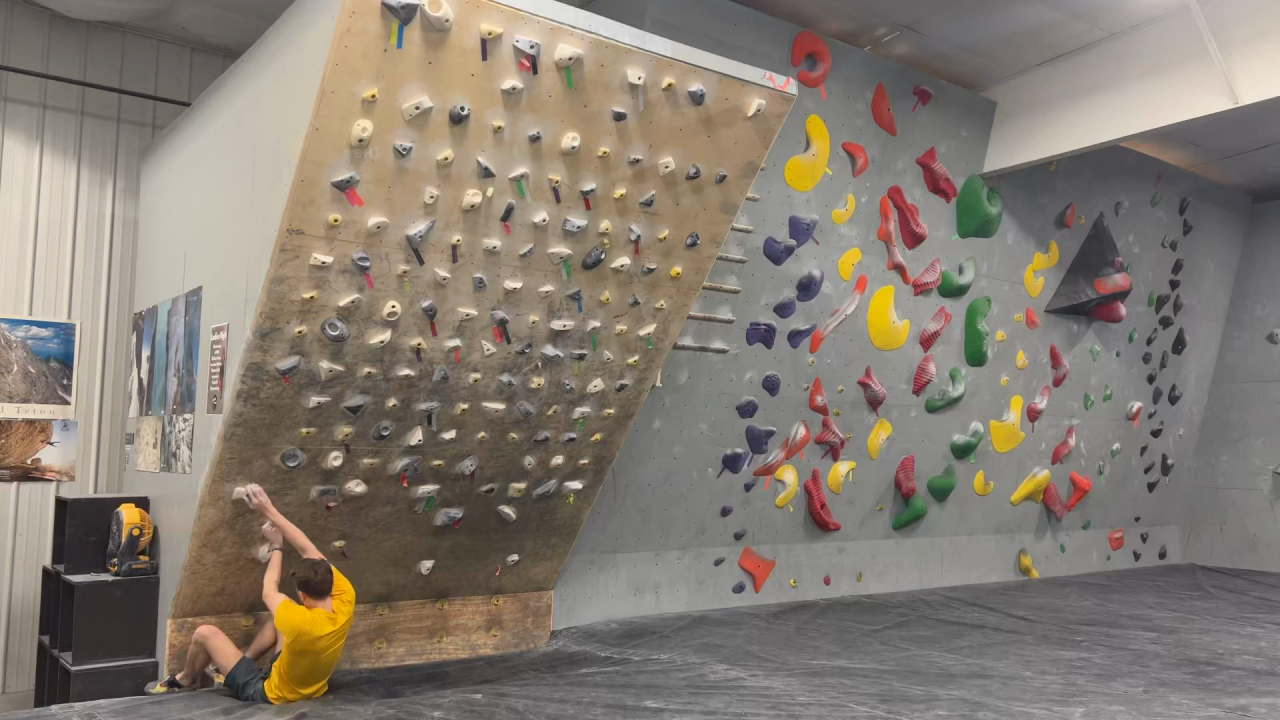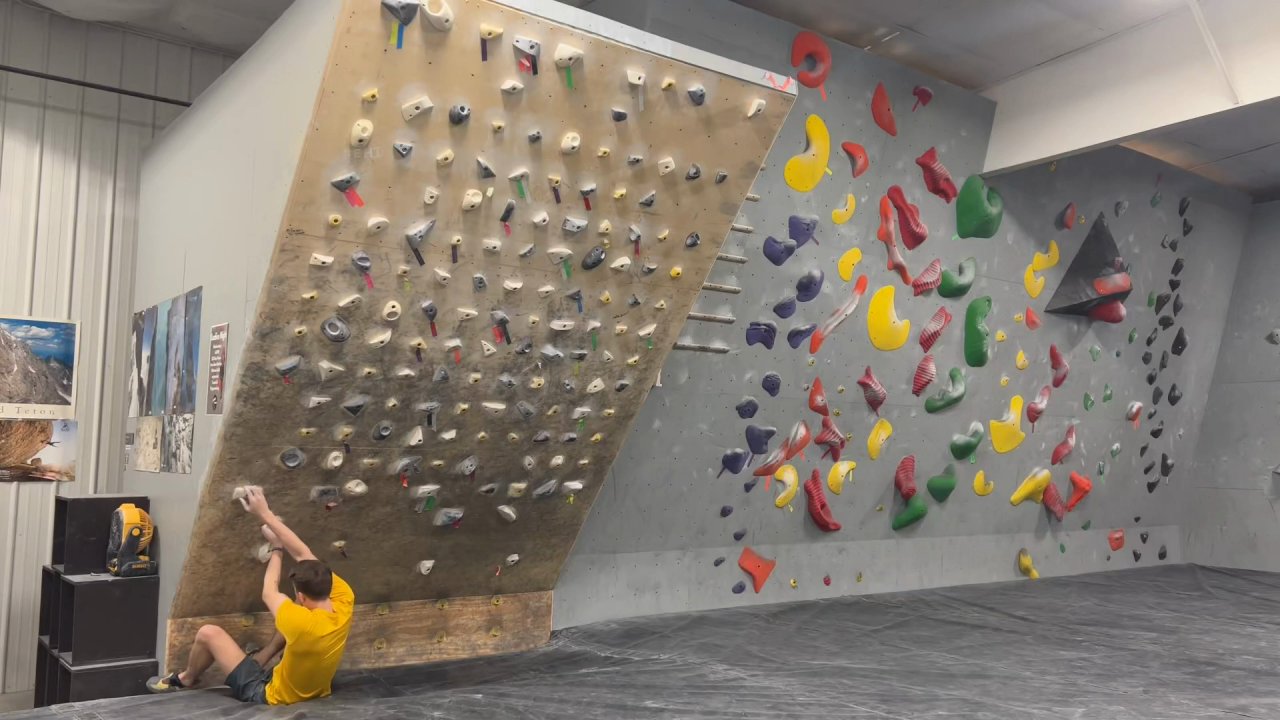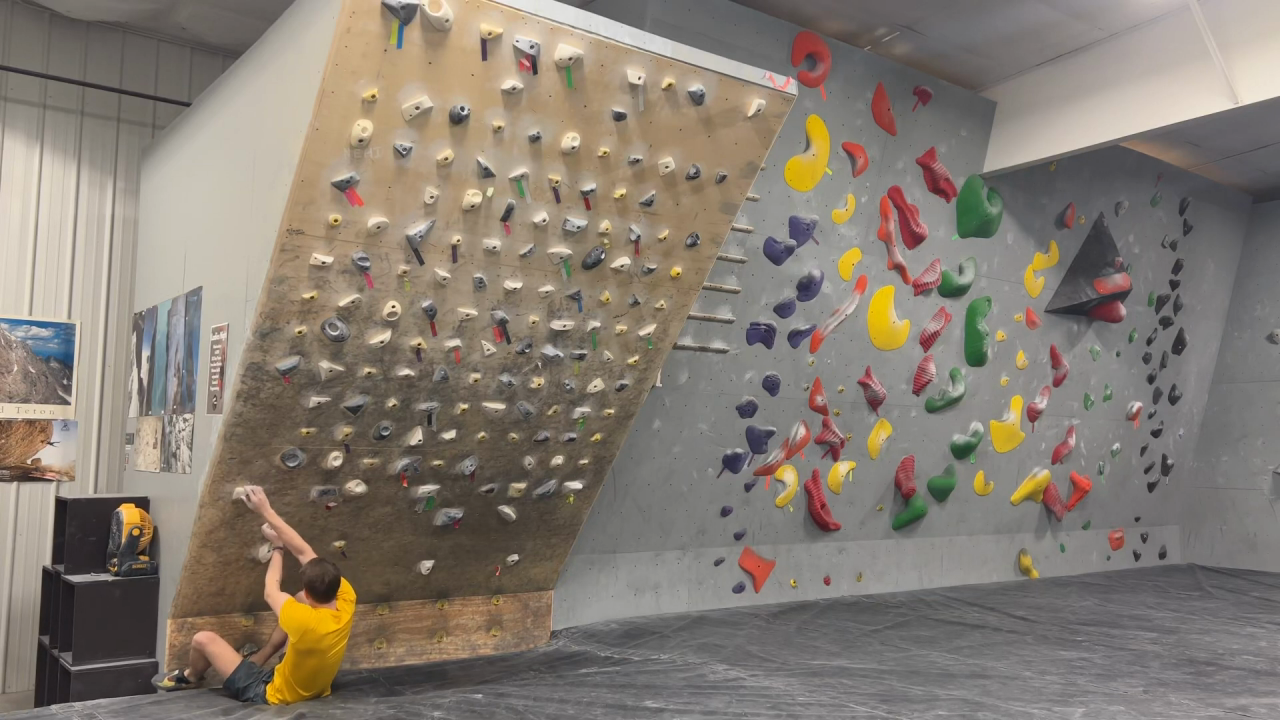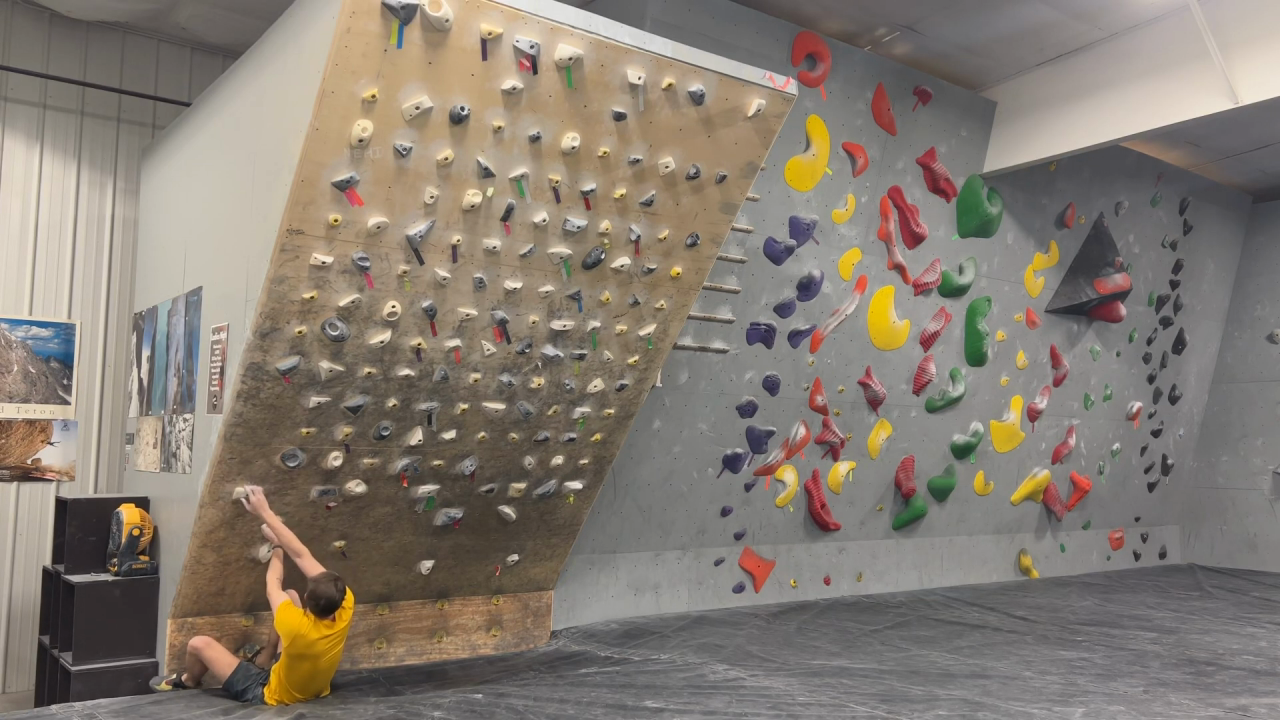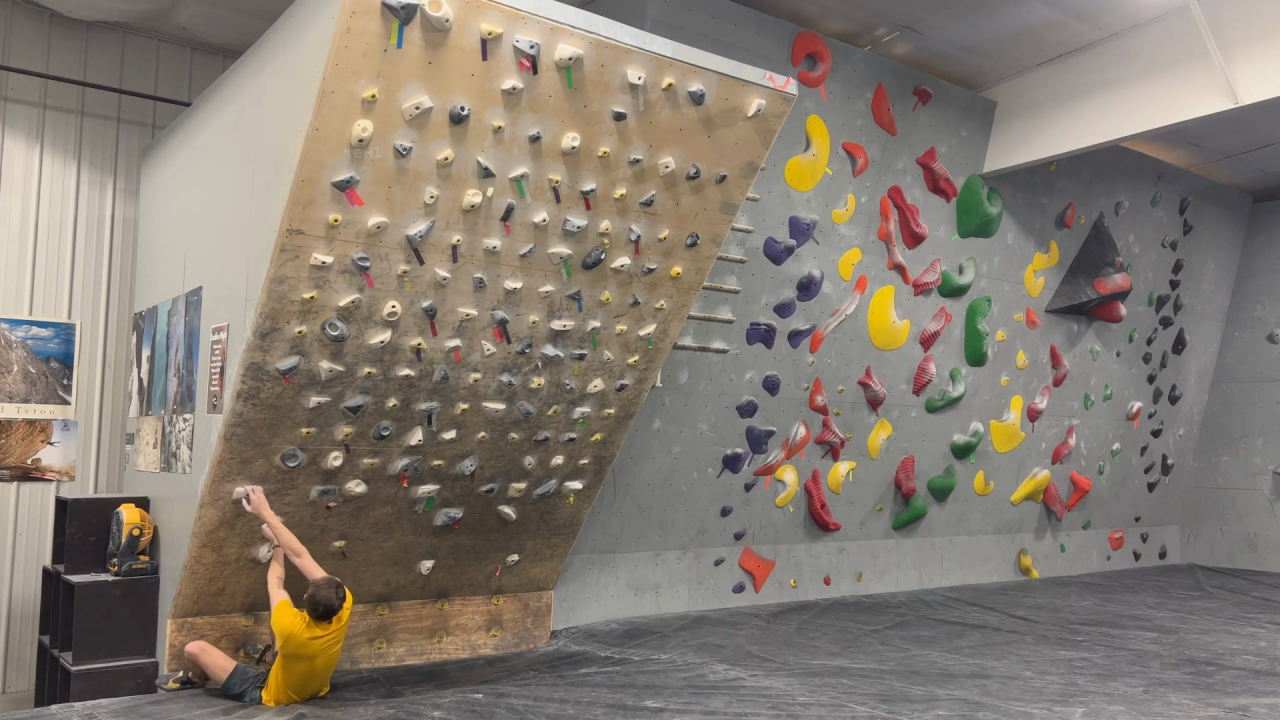
dt=0.5s
person 1, frame 1
left shoulder: (301, 622)
right shoulder: (346, 600)
left elbow: (269, 592)
right elbow: (310, 551)
left wrist: (276, 546)
right wrist: (270, 511)
left hip: (271, 693)
right hip: (309, 686)
left knee: (204, 633)
left ankle: (184, 680)
right ankle: (243, 660)
person 1, frame 2
left shoulder: (303, 622)
right shoulder: (345, 600)
left elbow: (269, 593)
right elbow: (303, 554)
left wrist: (276, 547)
right wrist: (265, 513)
left hip: (271, 695)
right hip: (313, 688)
left knee: (208, 633)
left ankle: (185, 679)
right ankle: (260, 659)
person 1, frame 3
left shoulder: (306, 621)
right shoulder: (346, 599)
left elbow: (271, 592)
right elbow: (305, 553)
left wrist: (277, 546)
right wrist: (267, 511)
left hip: (272, 695)
right hip: (312, 688)
left knee: (203, 639)
right knee: (297, 598)
left ankle: (190, 677)
right ankle: (260, 658)
person 1, frame 4
left shoulder: (298, 627)
right shoulder: (345, 606)
left elbow: (273, 588)
right elbow: (302, 556)
left wrist: (277, 545)
right wrist: (266, 513)
left hip: (270, 695)
right hip: (311, 688)
left knee: (198, 644)
right knee: (290, 595)
left ankle: (188, 681)
right ankle: (267, 658)
person 1, frame 5
left shoulder: (292, 627)
right shoulder: (343, 605)
left elbow: (275, 584)
right elbow: (300, 557)
left wrist: (277, 545)
right wrist: (266, 513)
left hip: (271, 698)
right hip: (312, 691)
left knee: (195, 649)
left ankle: (195, 679)
